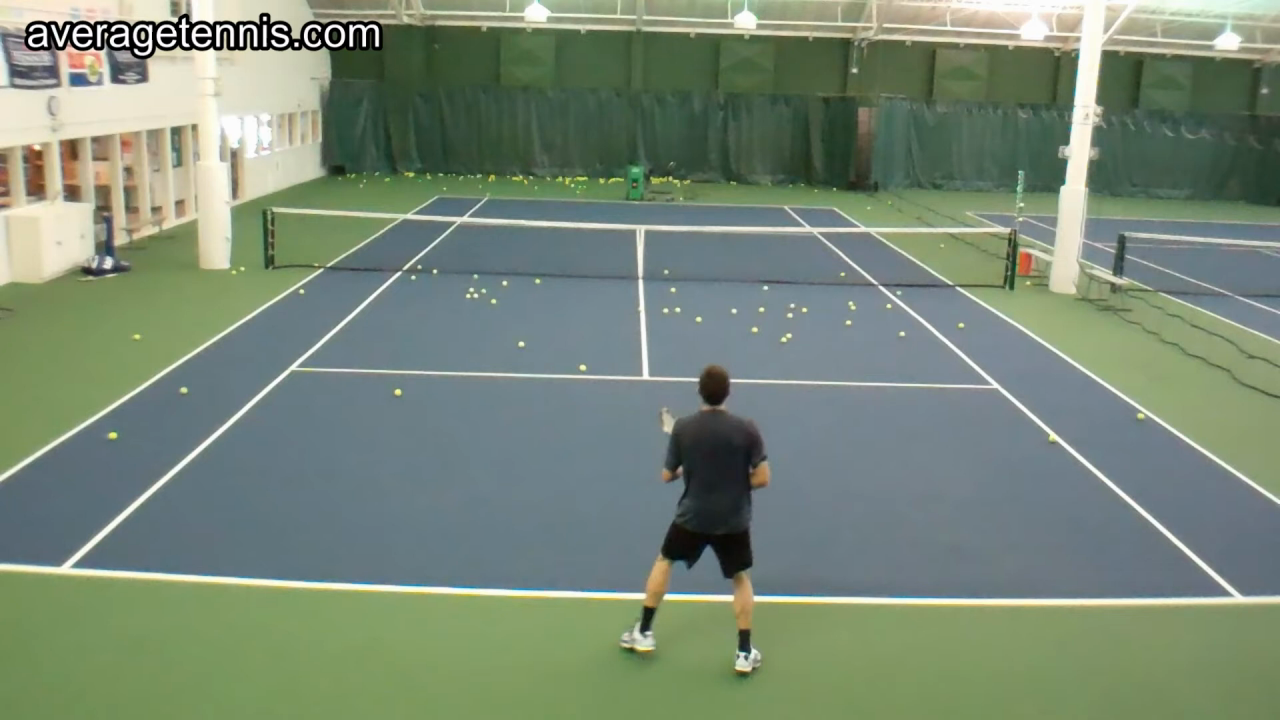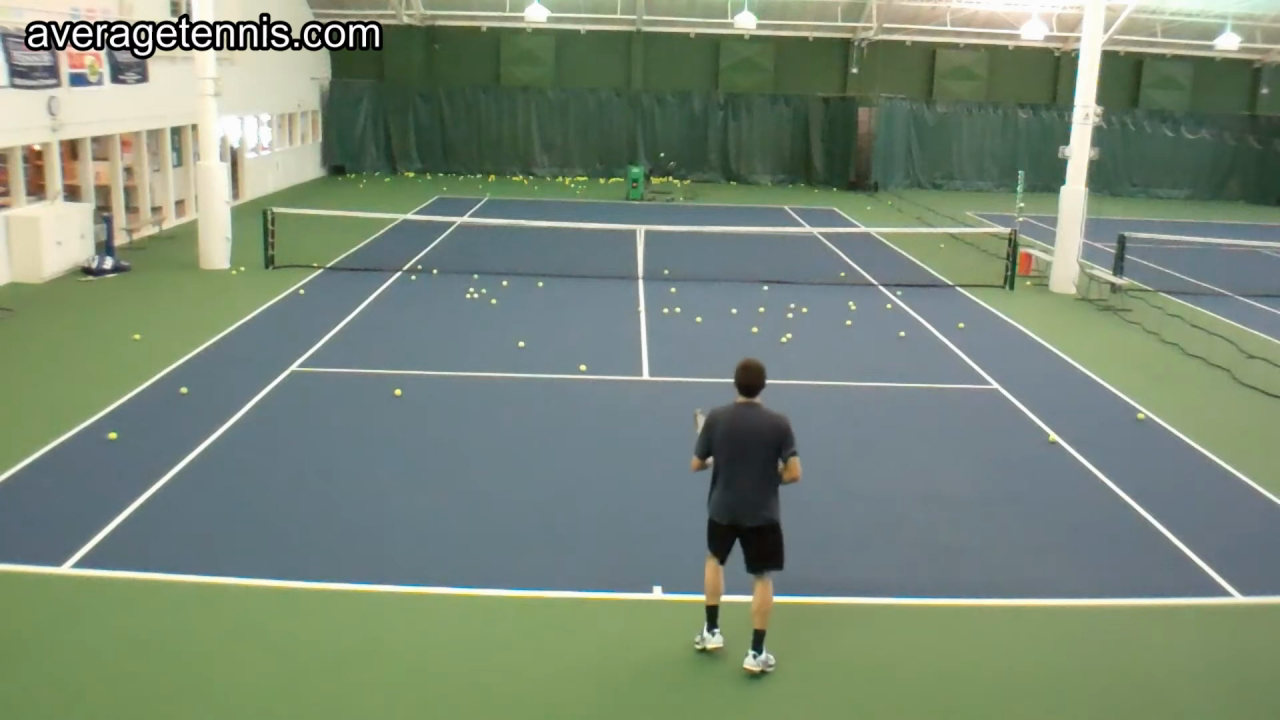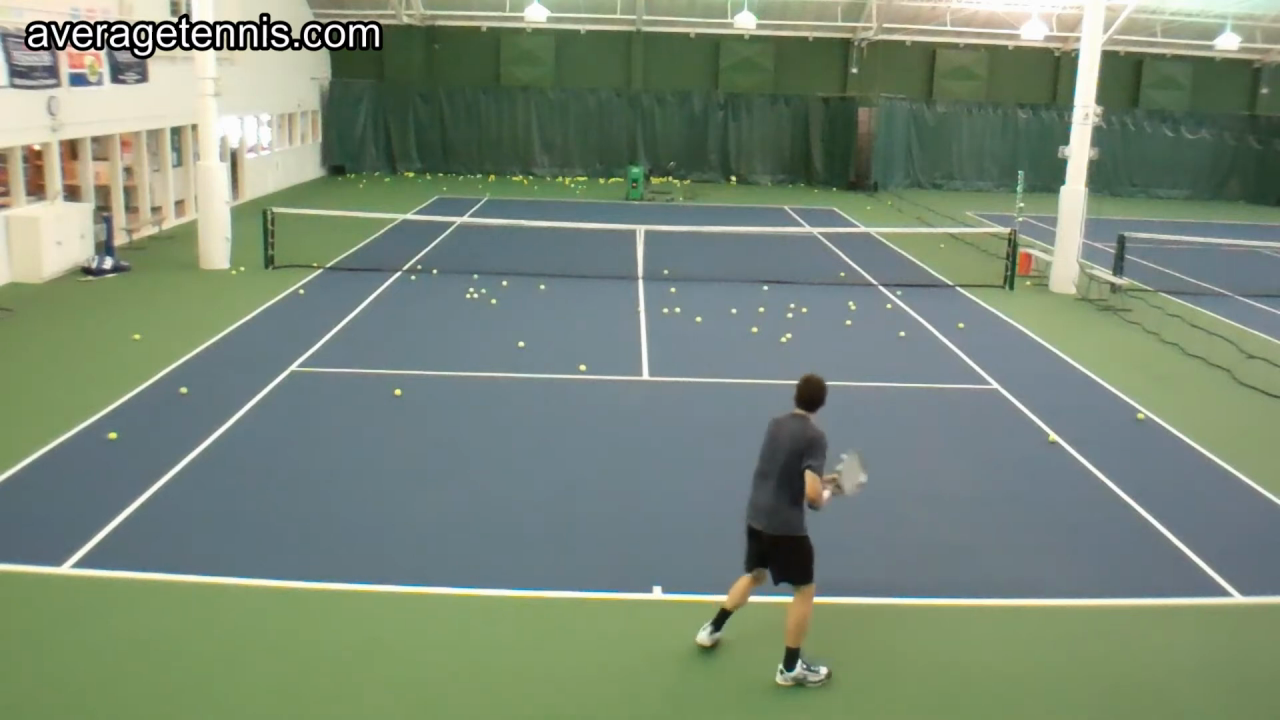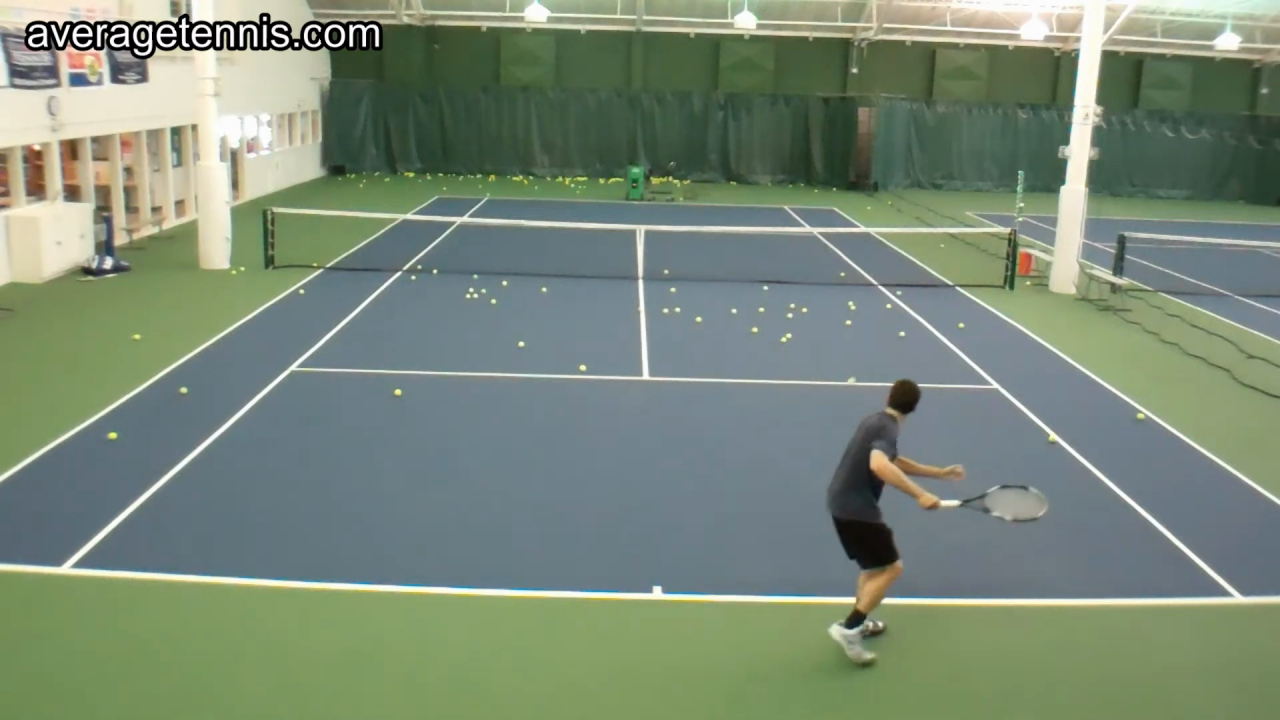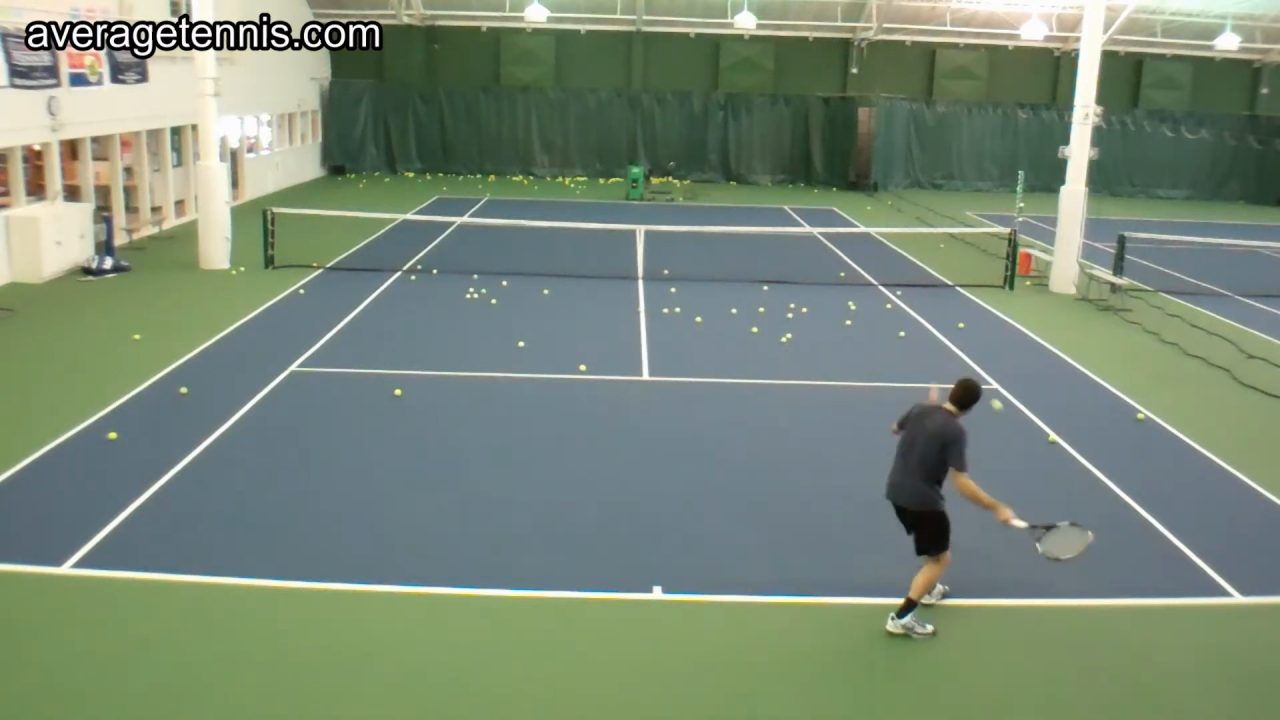
dt=0.5s
person 1, frame 1
left shoulder: (682, 428)
right shoulder: (746, 429)
left elbow: (667, 475)
right elbow: (762, 479)
left hip: (692, 516)
right hip: (733, 520)
left knee: (663, 563)
right knee: (740, 578)
left ankle: (643, 633)
right ankle: (745, 653)
person 1, frame 2
left shoulder: (715, 418)
right shoulder: (779, 423)
left elbow: (696, 465)
right elbow: (793, 473)
left hip: (722, 509)
right hip: (763, 513)
left knee: (714, 559)
right knee: (763, 578)
left ankle: (712, 631)
right ankle: (756, 653)
person 1, frame 3
left shoulder: (777, 423)
right shoulder: (814, 437)
right elbow: (811, 490)
left wrist: (820, 482)
right wrist: (818, 500)
left hip: (757, 515)
right hip: (784, 524)
left knee: (755, 575)
right knee: (805, 591)
left ankle: (711, 630)
right ankle: (791, 667)
person 1, frame 4
left shoulder: (875, 420)
right shoulder: (887, 429)
left elbow: (896, 462)
right elbow: (878, 465)
left wrist: (941, 472)
right wrist: (919, 494)
left hip: (842, 502)
right hip: (856, 508)
left knee: (876, 565)
right knee: (891, 567)
left ankle: (860, 622)
right ankle: (849, 628)
person 1, frame 5
left shoulder: (919, 410)
right shoulder: (956, 432)
left elbow: (897, 428)
right elbow: (960, 481)
right wrist: (996, 507)
left hip: (897, 491)
right hip: (923, 499)
left knee: (927, 535)
right knee: (938, 558)
left ankle: (928, 588)
right ankle: (902, 617)
